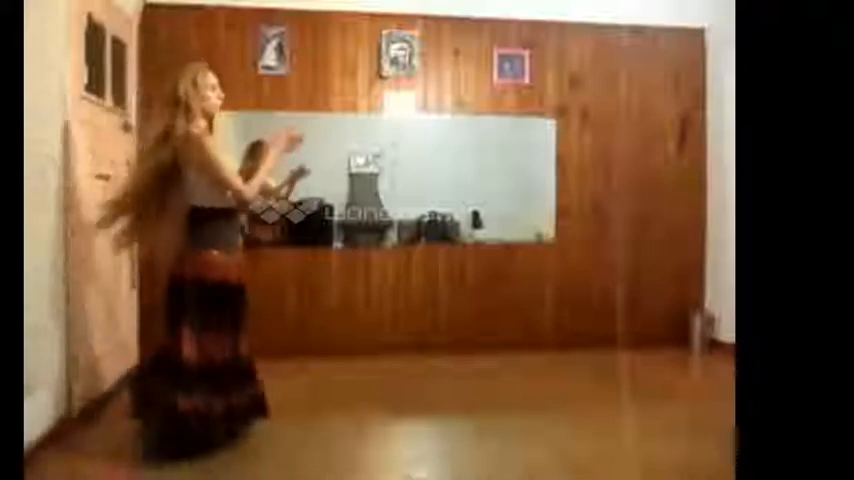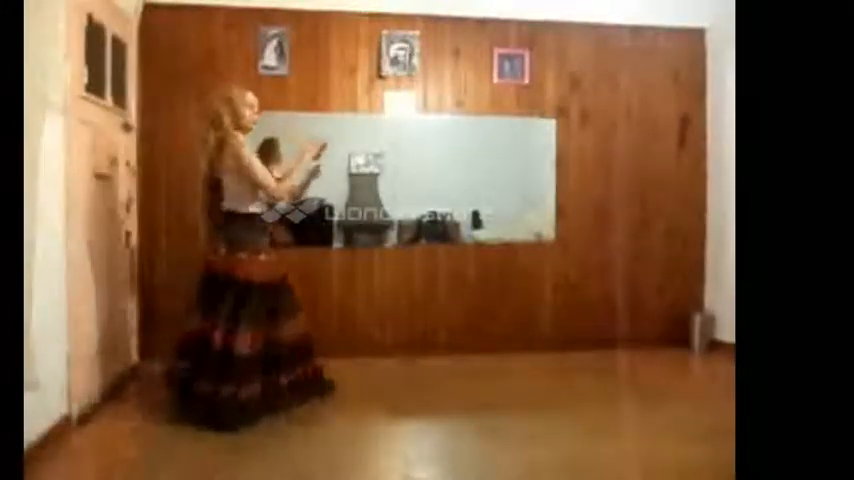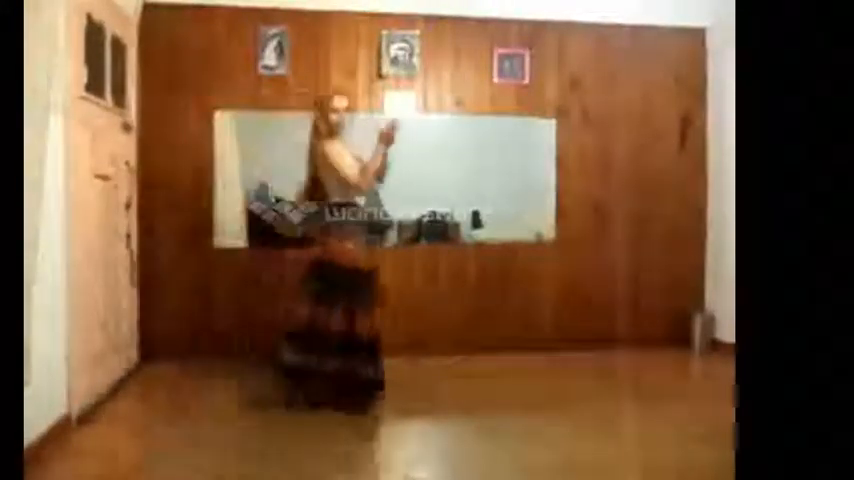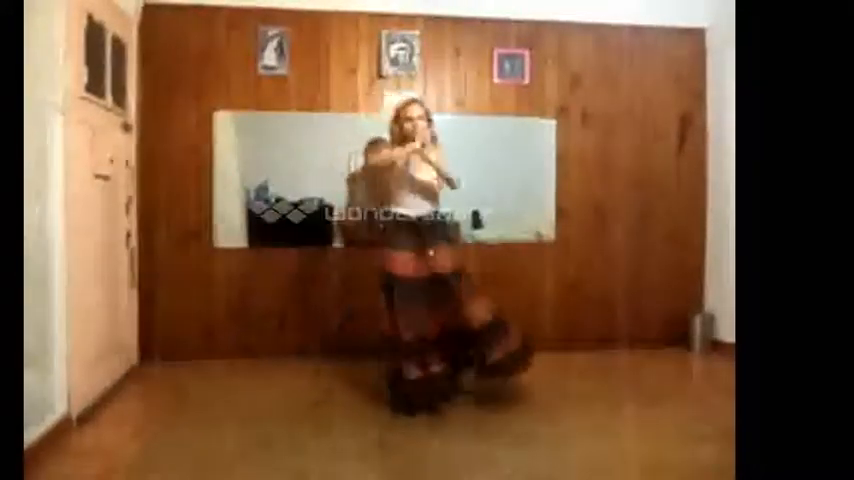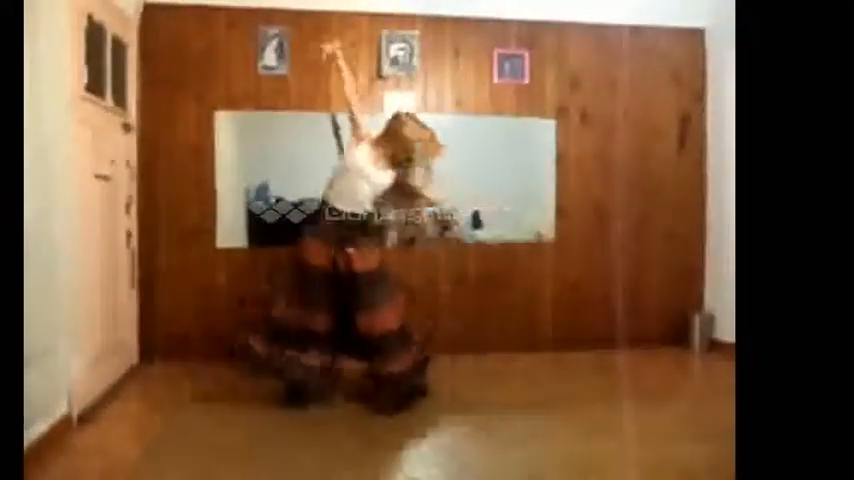
dt=0.7s
person 1, frame 1
left shoulder: (187, 138)
right shoulder: (197, 138)
left elbow: (224, 188)
right elbow: (244, 194)
left wrist: (269, 156)
right wrist: (272, 154)
left hip: (202, 242)
right hip: (214, 245)
left knee: (200, 337)
right knee: (211, 338)
left ankle: (187, 424)
right ankle: (203, 427)
person 1, frame 2
left shoulder: (230, 146)
right shoulder: (236, 145)
left elbow: (269, 190)
right elbow: (278, 193)
left wrist: (307, 166)
right wrist: (304, 160)
left hip: (239, 238)
right hip: (246, 241)
left knee: (248, 322)
right knee: (240, 325)
right ankle: (224, 403)
person 1, frame 3
left shoulder: (340, 146)
right shoulder: (328, 147)
left elbow: (374, 177)
right elbow: (362, 183)
left wrist: (384, 149)
right wrist: (381, 147)
left hip: (347, 223)
right hip: (341, 227)
left knee: (351, 300)
right knee: (345, 300)
right ankle: (344, 383)
person 1, frame 4
left shoulder: (439, 154)
right shoulder: (398, 154)
left elbow: (452, 183)
left wrist: (431, 158)
right wrist: (406, 150)
left hip: (434, 229)
right hip: (401, 231)
left knee: (450, 298)
right knee: (410, 308)
left ankle: (443, 376)
right ankle: (417, 384)
person 1, frame 5
left shoulder: (394, 170)
right shoulder: (361, 140)
right elbow: (350, 94)
right wrist: (339, 58)
left hip: (360, 234)
right hip: (328, 225)
left knee: (377, 303)
right knee: (315, 302)
left ankle: (394, 382)
right ankle: (309, 382)
